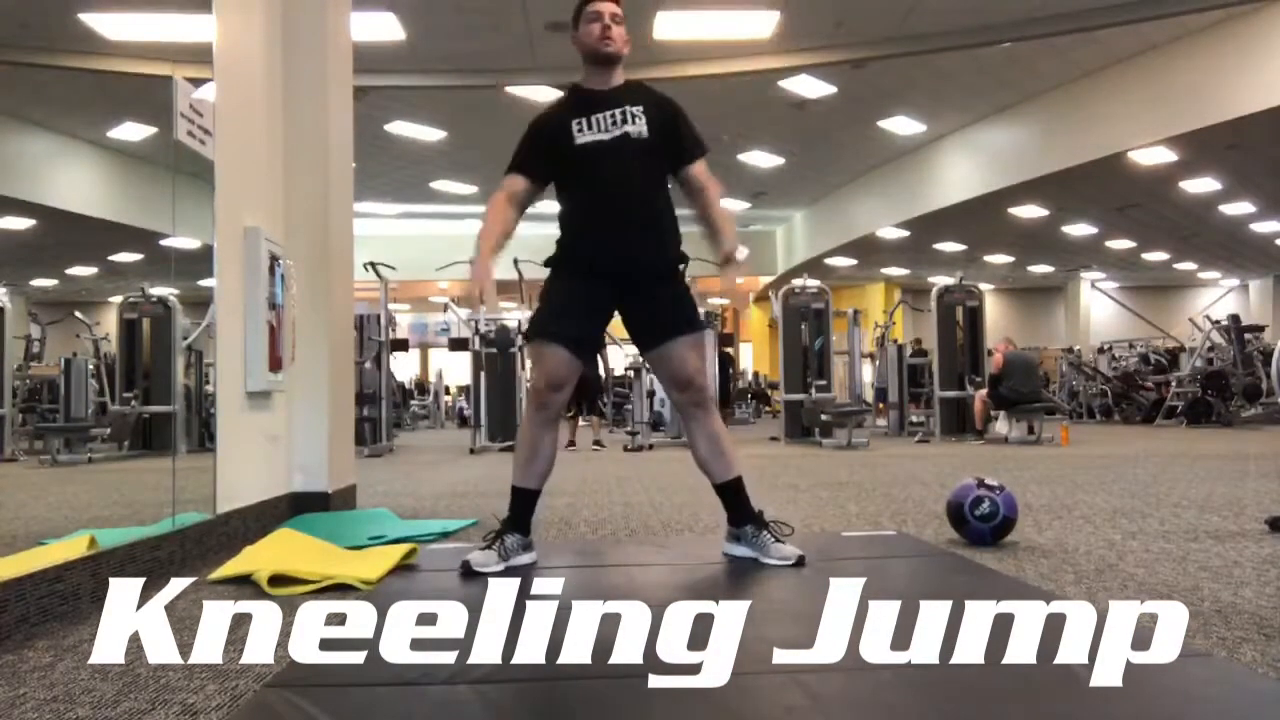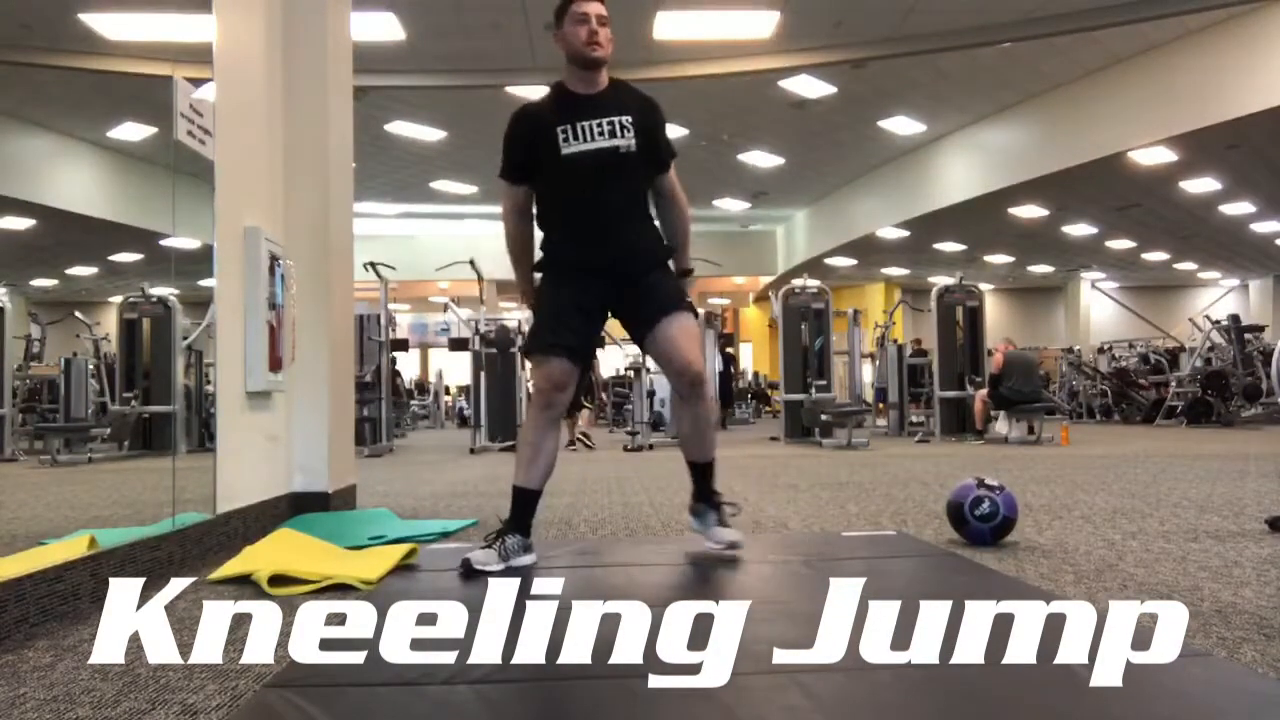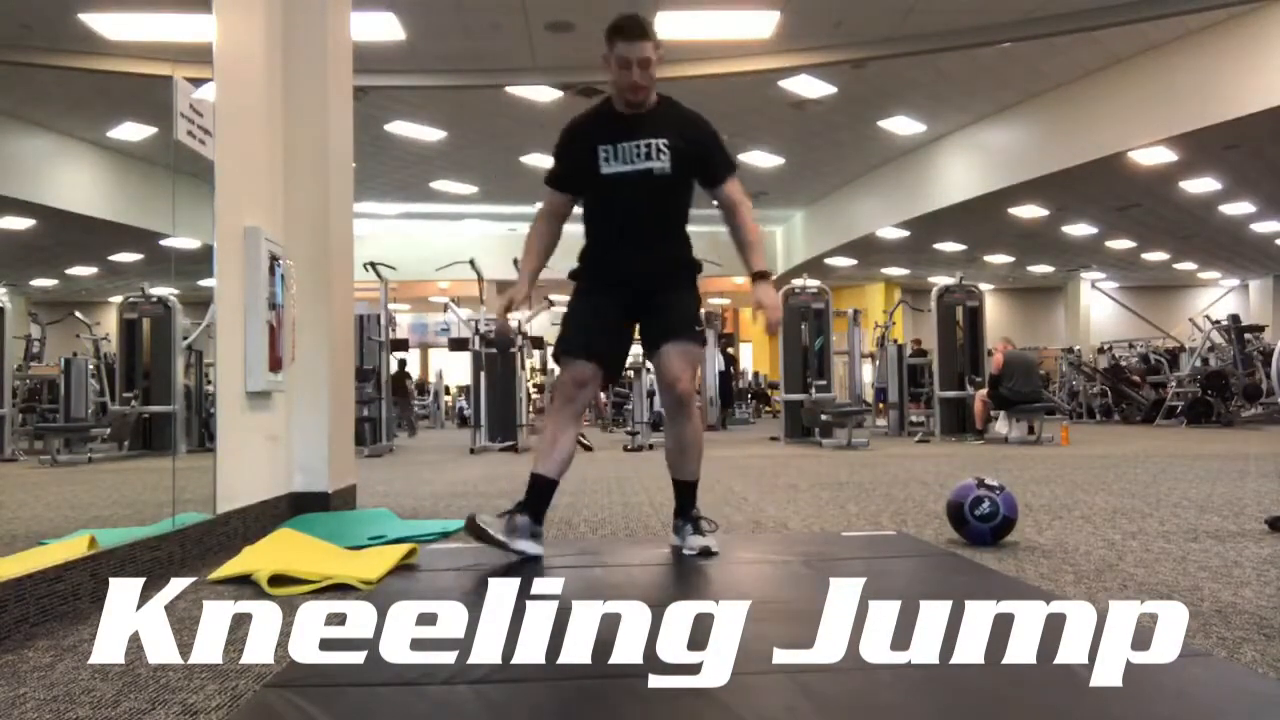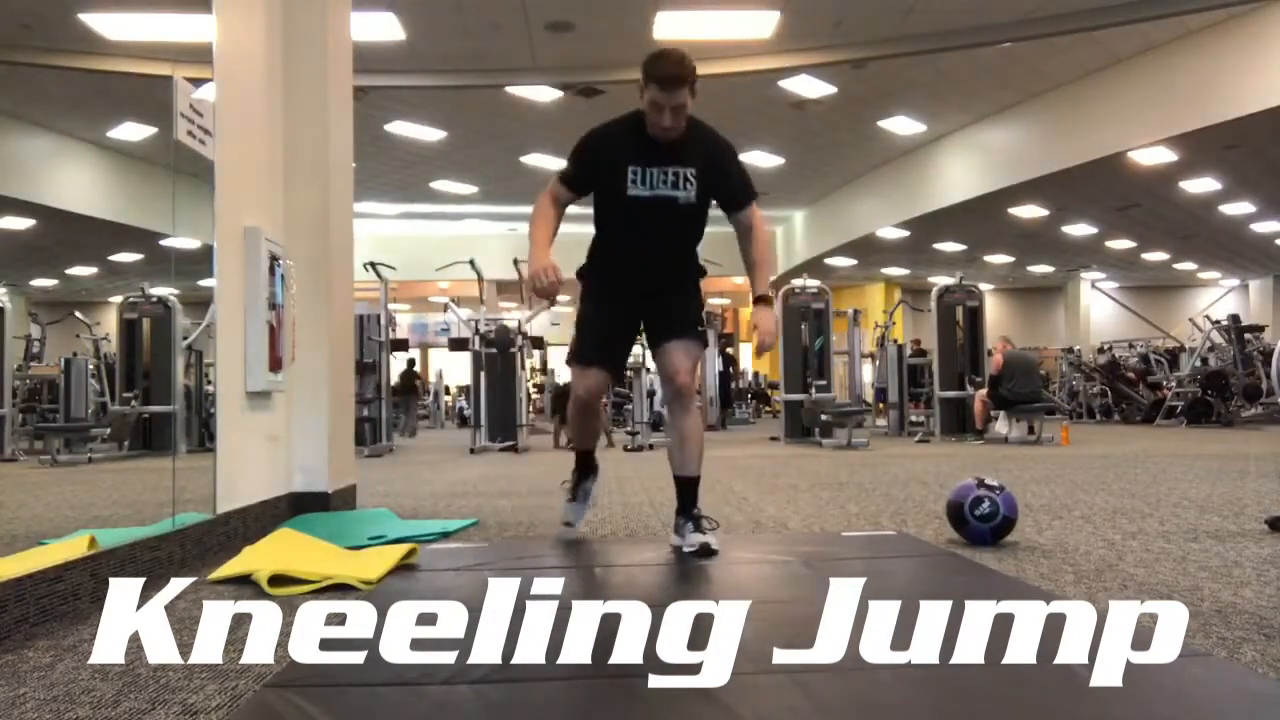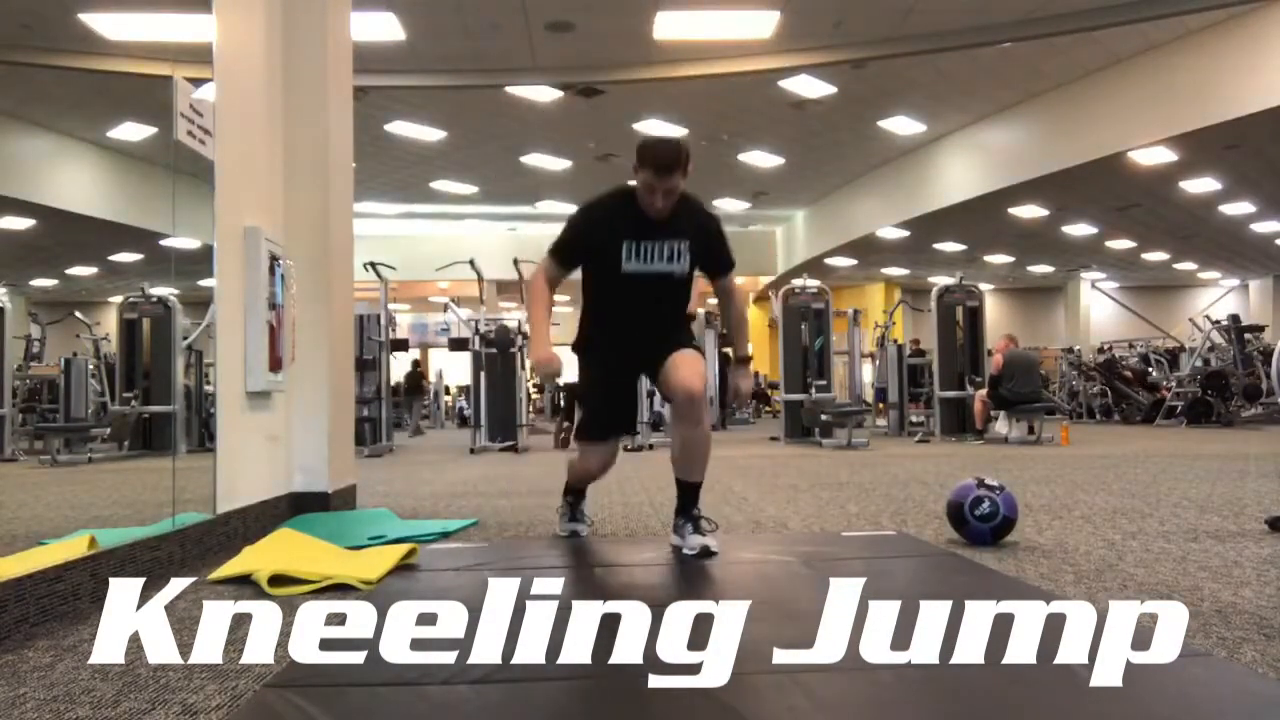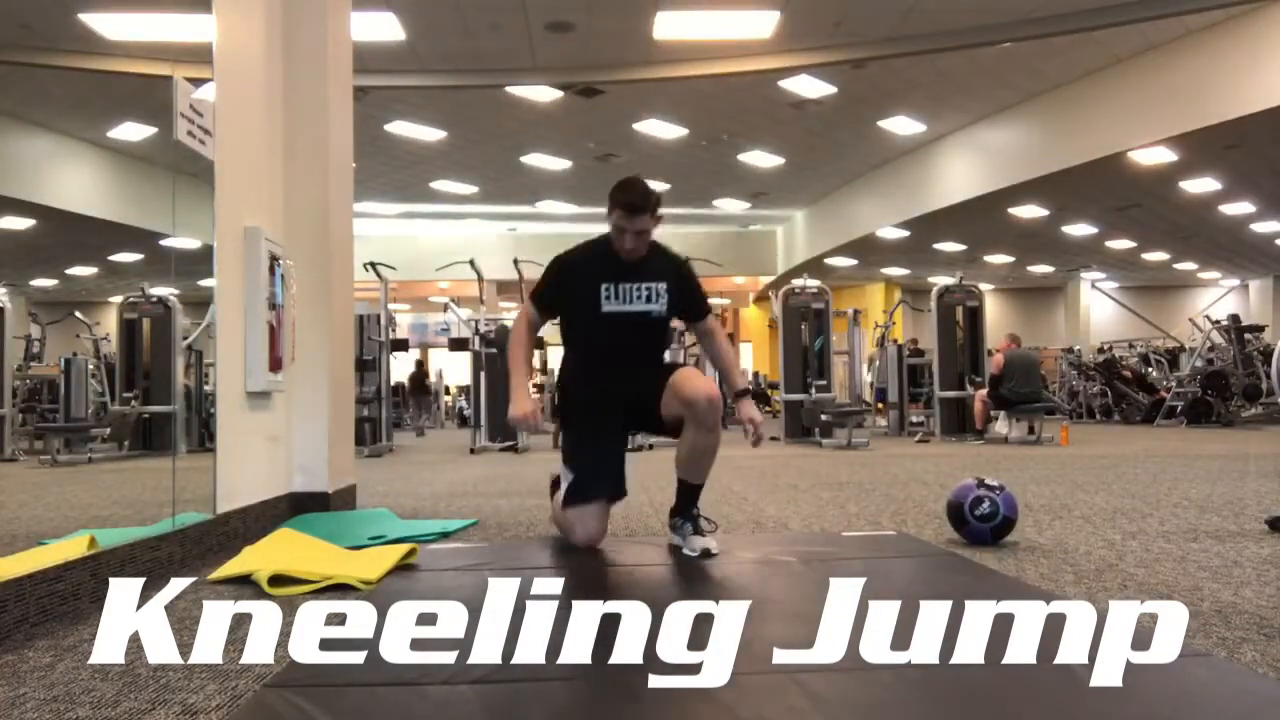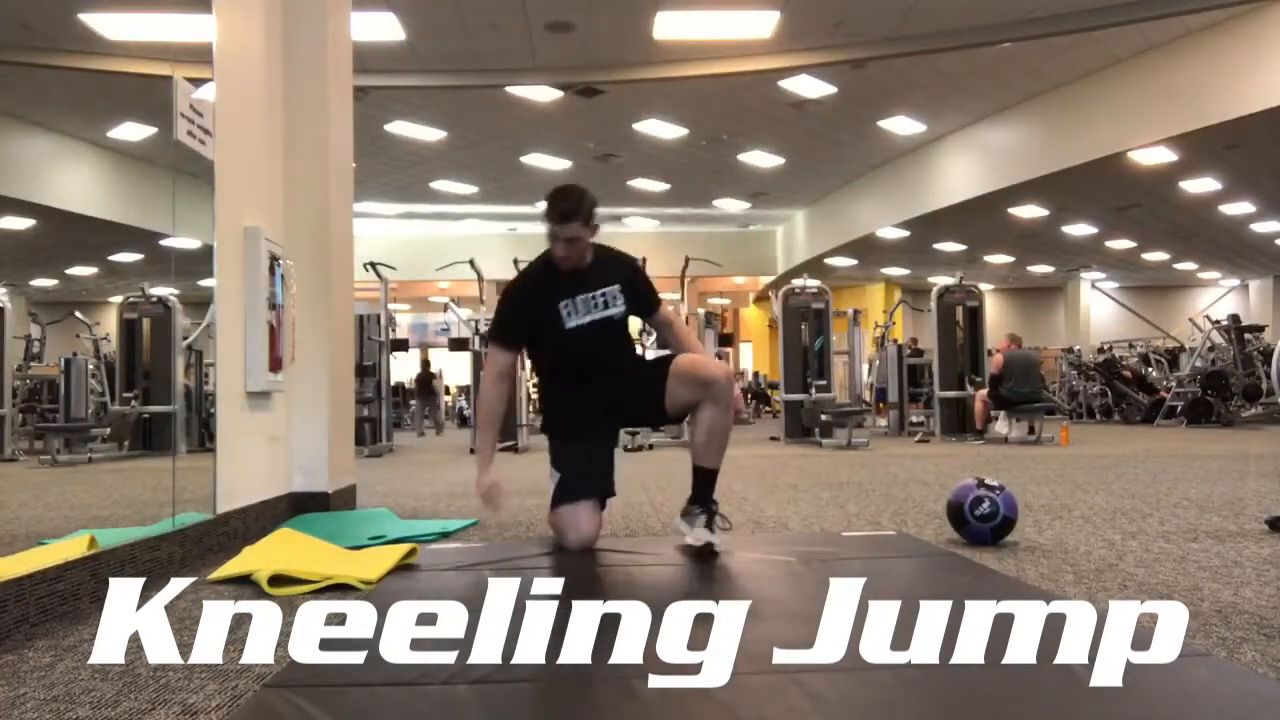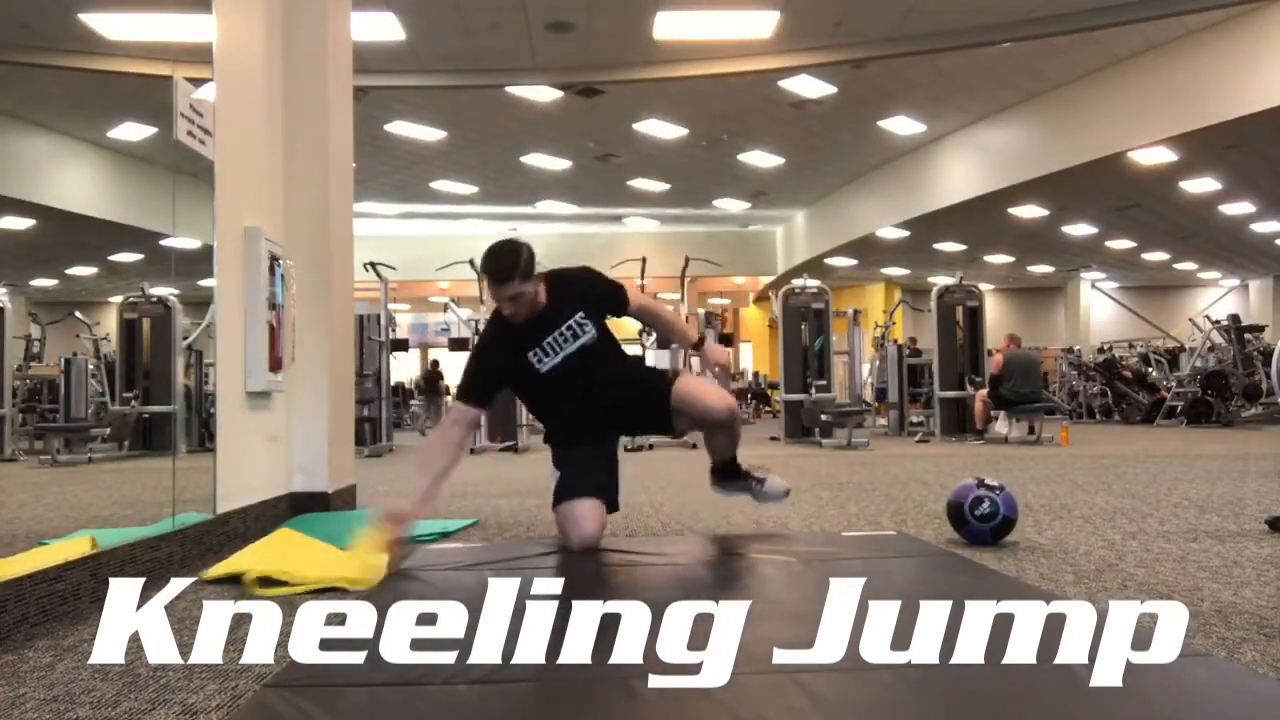
dt=0.3s
person 1, frame 1
left shoulder: (659, 109)
right shoulder: (553, 121)
left elbow: (701, 185)
right elbow: (511, 197)
left wrist: (729, 253)
right wrist: (483, 260)
left hip: (656, 272)
right hip: (580, 273)
left knee: (694, 394)
right knee: (546, 393)
left ankle: (745, 525)
right ankle: (515, 533)
person 1, frame 2
left shoulder: (641, 110)
right shoulder: (532, 120)
left elbow: (669, 194)
right elbow: (517, 209)
left wrist: (683, 271)
right wrist: (528, 286)
left hip: (644, 266)
right hip: (571, 273)
left knee: (692, 371)
right knee: (549, 396)
left ankle: (705, 500)
right ankle: (516, 533)
person 1, frame 3
left shoulder: (689, 128)
right shoulder: (582, 134)
left elbow: (735, 203)
right elbow: (552, 213)
left wrist: (760, 276)
right wrist: (523, 282)
left hip: (670, 280)
right hip: (602, 281)
left knee: (682, 390)
right knee: (573, 394)
left ankle: (687, 518)
right ankle: (527, 519)
person 1, frame 4
left shoulder: (713, 151)
right shoulder: (605, 143)
left elbow: (750, 225)
right elbow: (552, 199)
left wrist: (762, 300)
right wrist: (539, 253)
left hip: (676, 283)
right hip: (610, 281)
left knee: (680, 384)
right knee: (587, 390)
left ankle: (687, 515)
right ankle: (584, 472)
person 1, frame 5
left shoulder: (701, 223)
right shoulder: (598, 218)
left elbow: (726, 292)
right elbow: (545, 276)
left wrist: (742, 361)
right wrist: (540, 339)
left hip: (668, 333)
right hip: (607, 340)
left knee: (692, 390)
right knee: (594, 461)
left ankle: (687, 517)
right ankle: (572, 496)
person 1, frame 6
left shoulder: (673, 270)
right shoulder: (573, 266)
left elbow: (709, 333)
right elbow: (525, 324)
left wrist: (742, 397)
right wrist: (520, 394)
left hip: (650, 382)
right hip: (589, 399)
left knee: (706, 397)
right knee: (584, 533)
left ankle: (685, 516)
right ankle: (563, 493)
person 1, frame 7
left shoulder: (621, 267)
right shoulder: (525, 292)
left elbow: (664, 323)
right elbow: (497, 374)
left wrist: (713, 381)
right wrist: (484, 466)
left hip: (629, 382)
right hip: (575, 410)
left knee: (716, 378)
right knee: (579, 536)
left ankle: (699, 509)
right ankle: (567, 491)
person 1, frame 8
left shoulder: (581, 285)
right shoulder: (496, 346)
left elbow: (642, 307)
right elbow: (457, 424)
left wrist: (701, 344)
right wrist: (418, 503)
left hip: (627, 387)
right hip: (575, 425)
left knee: (721, 409)
right knee: (583, 536)
left ankle: (728, 473)
right ankle: (576, 495)
